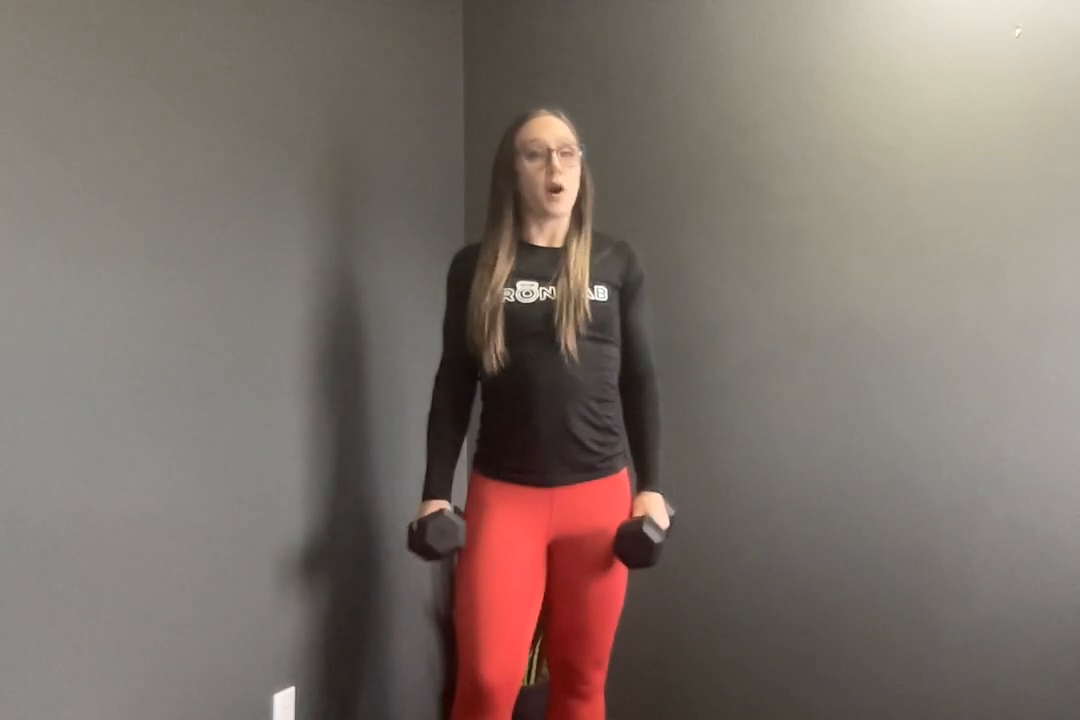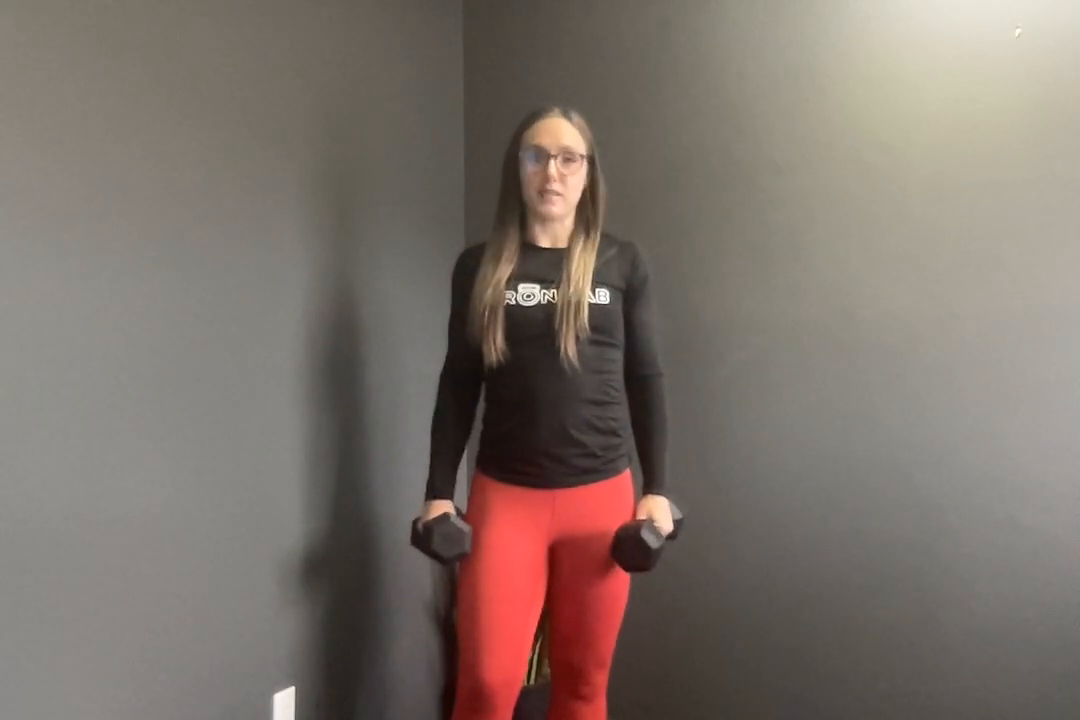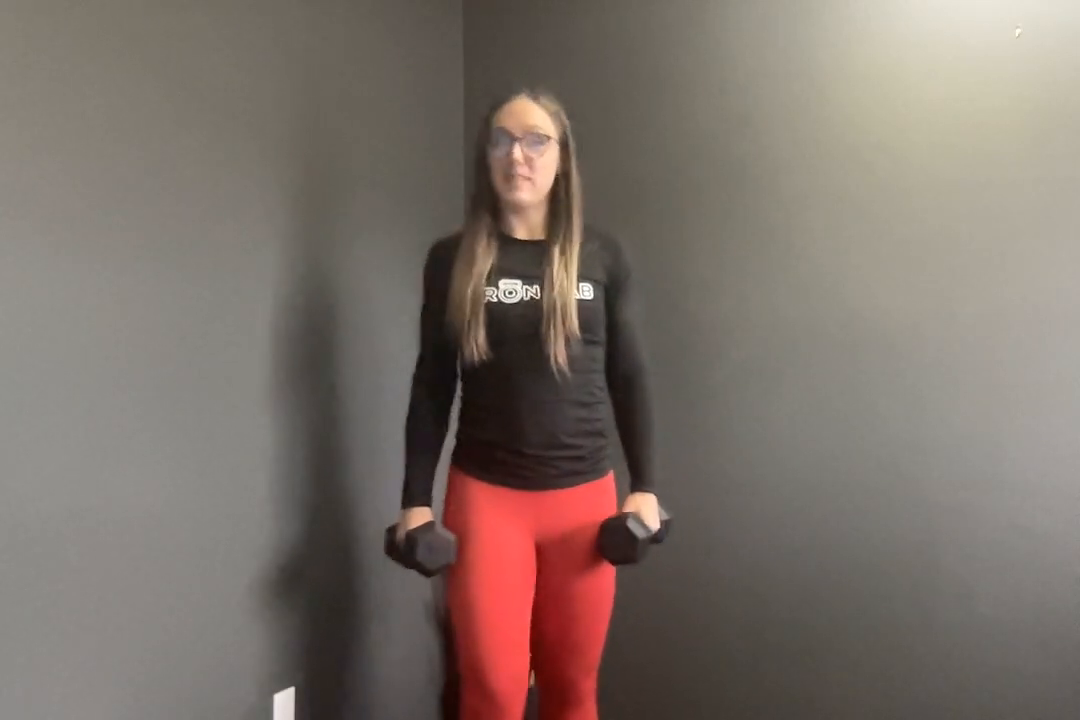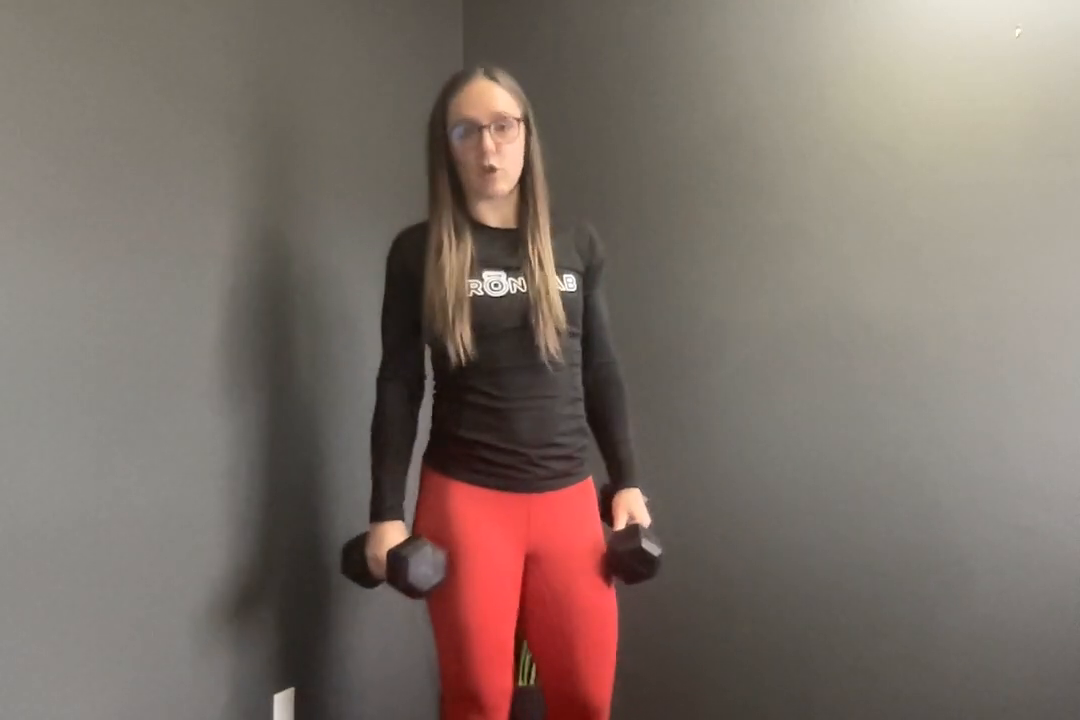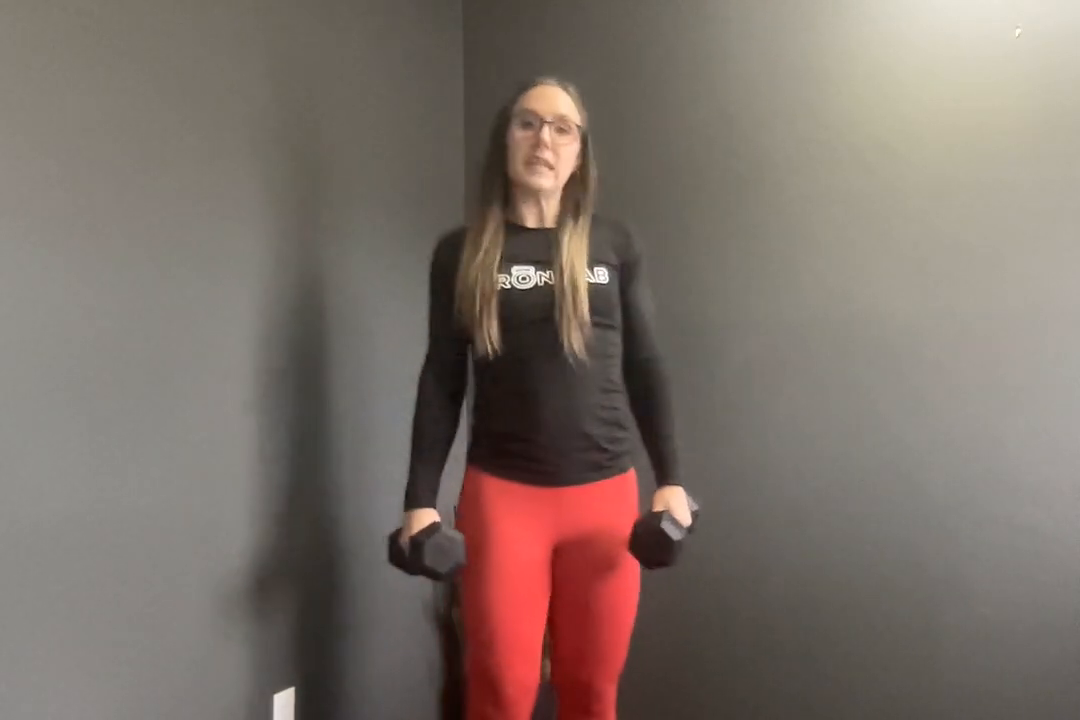
dt=1s
person 1, frame 1
left shoulder: (617, 262)
right shoulder: (475, 267)
left elbow: (639, 378)
right elbow: (453, 384)
left wrist: (650, 486)
right wrist: (435, 491)
left hip: (599, 492)
right hip: (503, 493)
person 1, frame 2
left shoulder: (622, 263)
right shoulder: (479, 266)
left elbow: (646, 380)
right elbow: (458, 385)
left wrist: (656, 490)
right wrist: (438, 492)
left hip: (601, 494)
right hip: (504, 494)
person 1, frame 3
left shoulder: (602, 256)
right shoulder: (453, 260)
left elbow: (628, 377)
right elbow: (431, 385)
left wrist: (644, 486)
right wrist: (416, 499)
left hip: (584, 495)
right hip: (484, 496)
person 1, frame 4
left shoulder: (577, 244)
right shoulder: (418, 251)
left elbow: (601, 372)
right elbow: (399, 386)
left wrist: (628, 483)
right wrist: (386, 512)
left hip: (568, 498)
right hip: (464, 500)
person 1, frame 5
left shoulder: (614, 243)
right shoulder: (461, 252)
left elbow: (645, 365)
right elbow: (442, 381)
left wrist: (669, 478)
right wrist: (420, 497)
left hip: (605, 492)
right hip: (500, 492)
